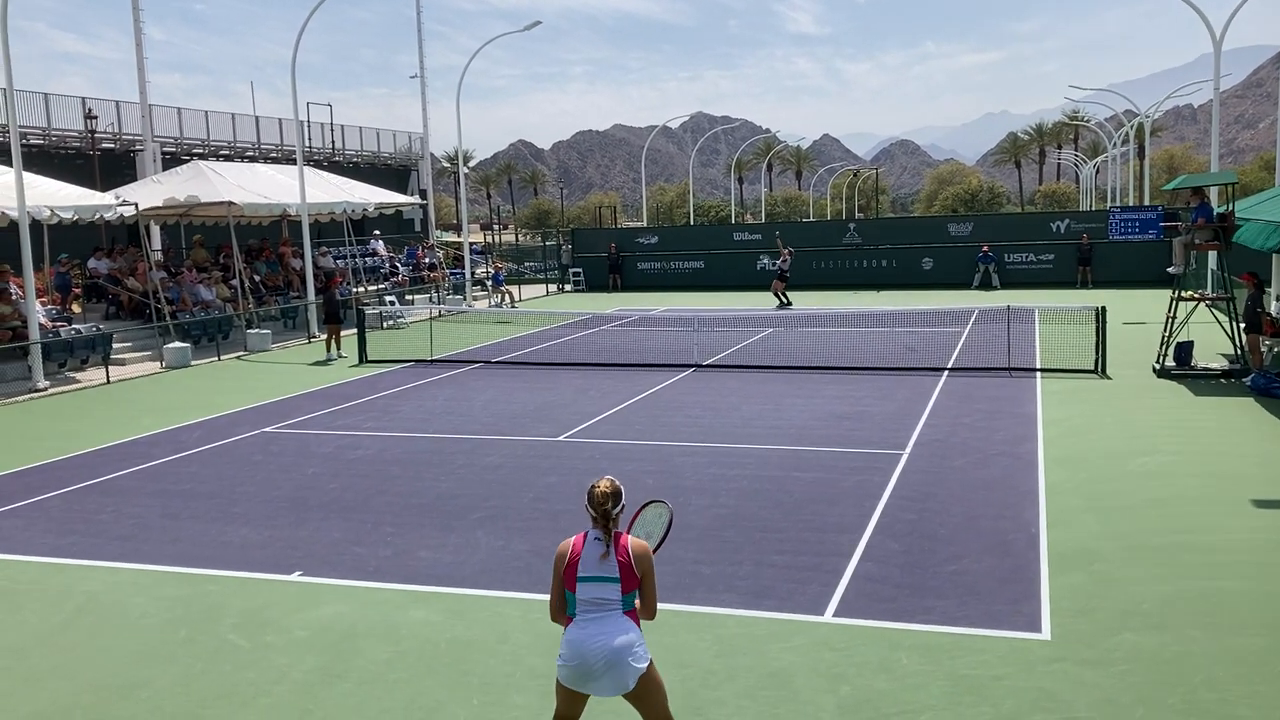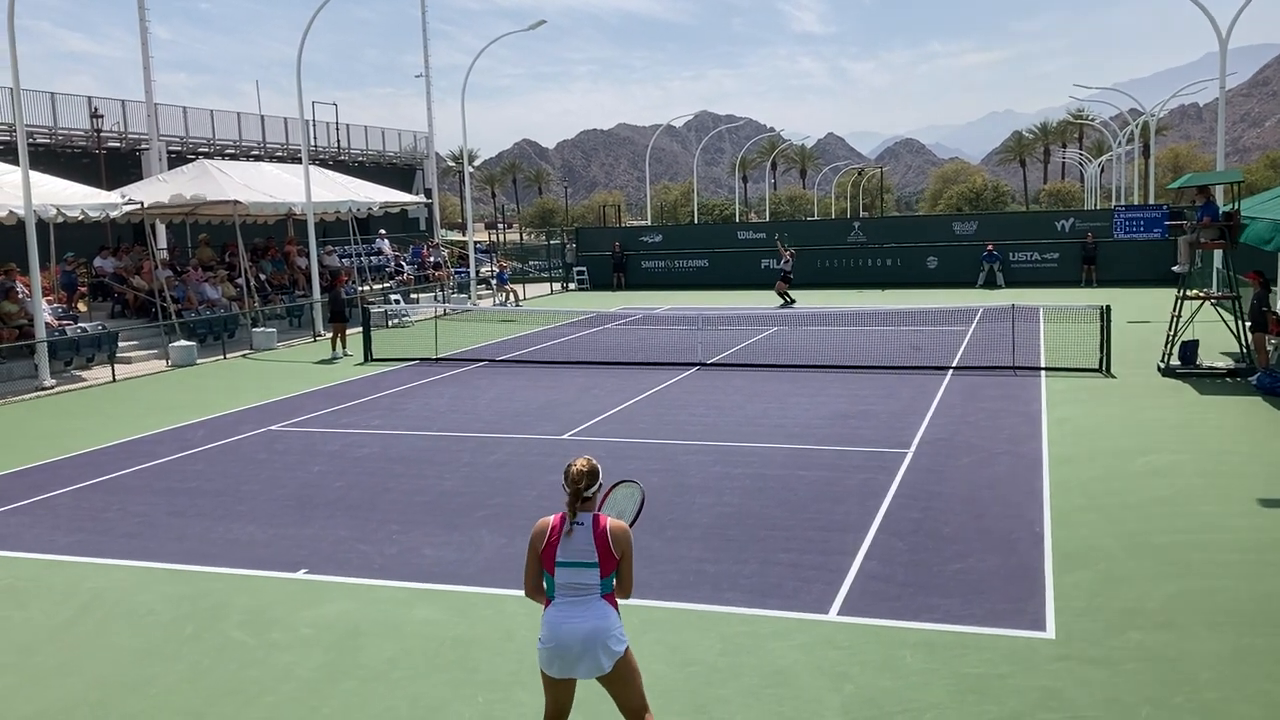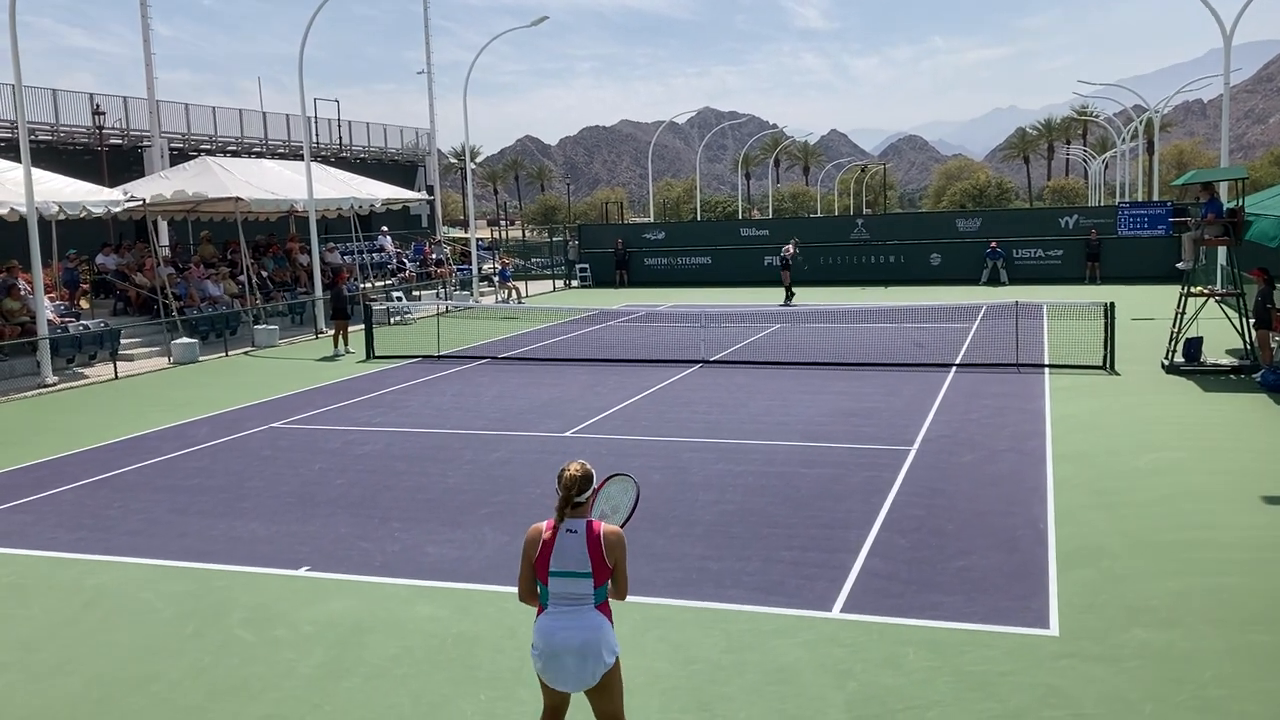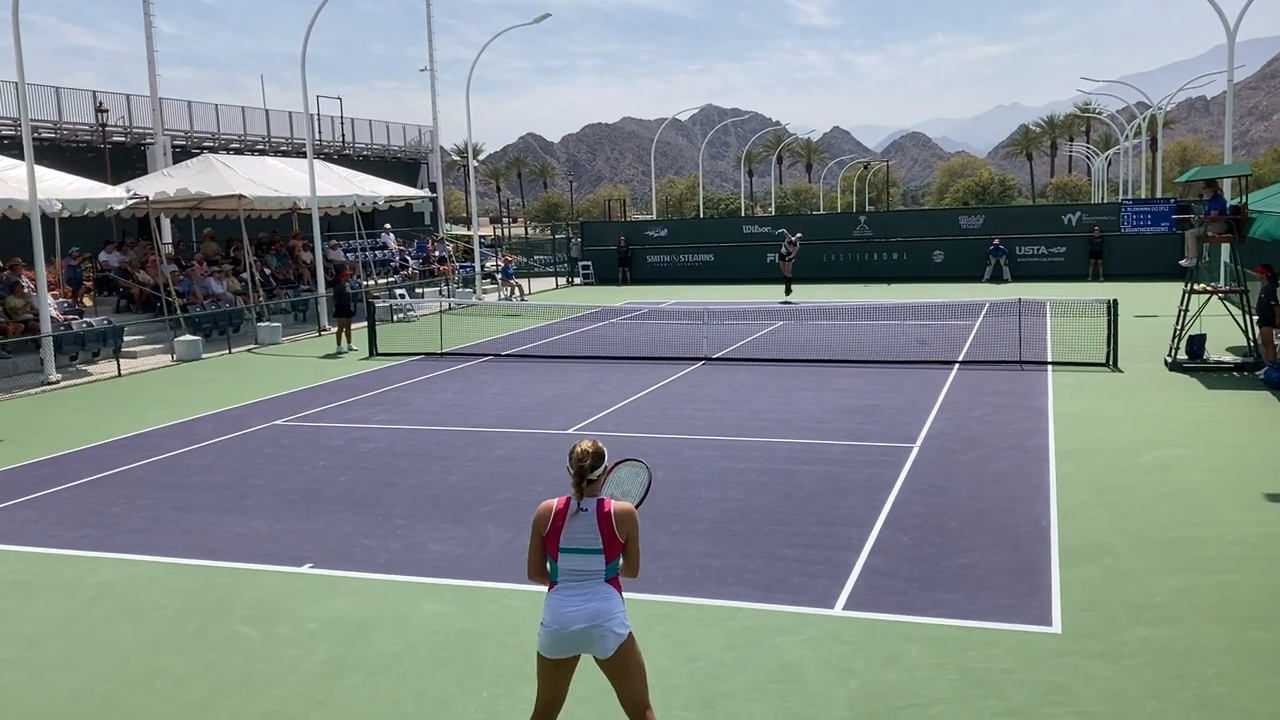
dt=0.2s
person 1, frame 1
left shoulder: (566, 550)
right shoulder: (639, 550)
left elbow: (556, 614)
right elbow: (649, 612)
left hip: (576, 650)
right hip: (625, 649)
person 1, frame 2
left shoulder: (543, 529)
right shoulder: (618, 531)
left elbow: (532, 590)
right elbow: (625, 592)
left hip: (555, 633)
right hip: (603, 632)
person 1, frame 3
left shoulder: (536, 535)
right shoulder: (612, 537)
left elbow: (525, 594)
right elbow: (619, 593)
left hip: (549, 640)
right hip: (595, 642)
person 1, frame 4
left shoulder: (546, 513)
right shoulder: (623, 514)
left elbow: (535, 574)
right elbow: (632, 571)
left hip: (558, 620)
right hip: (606, 620)
